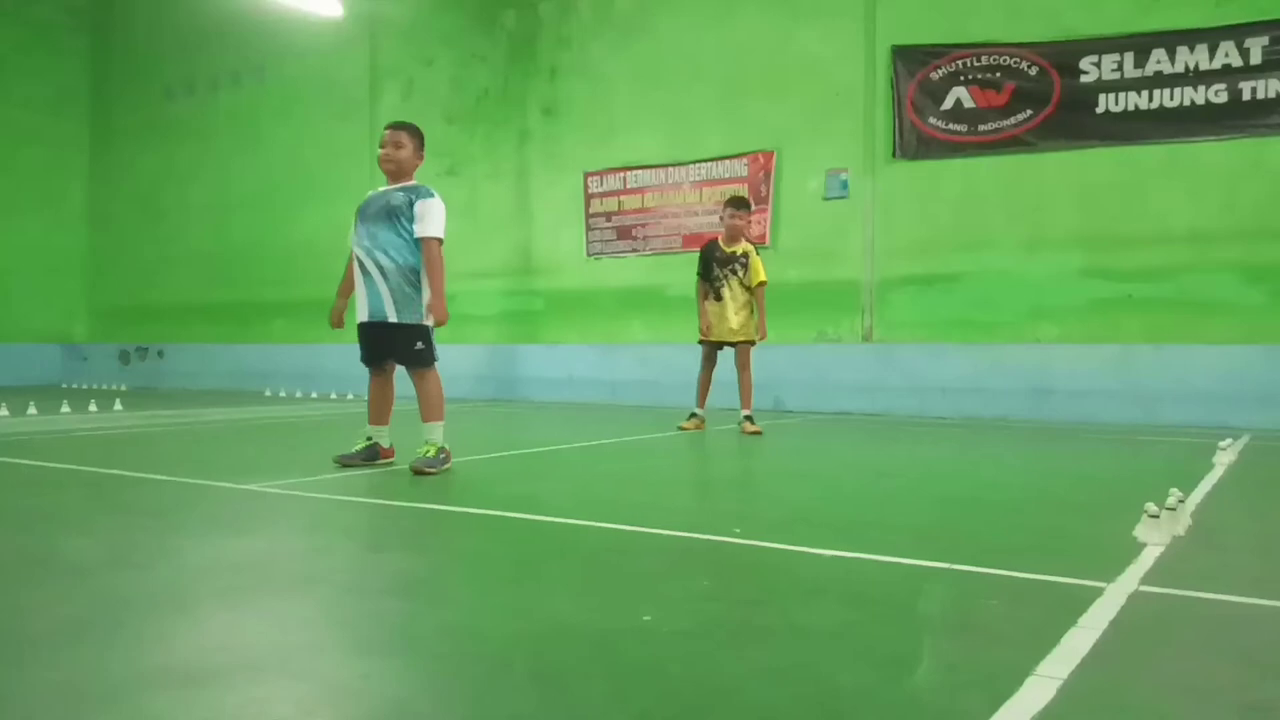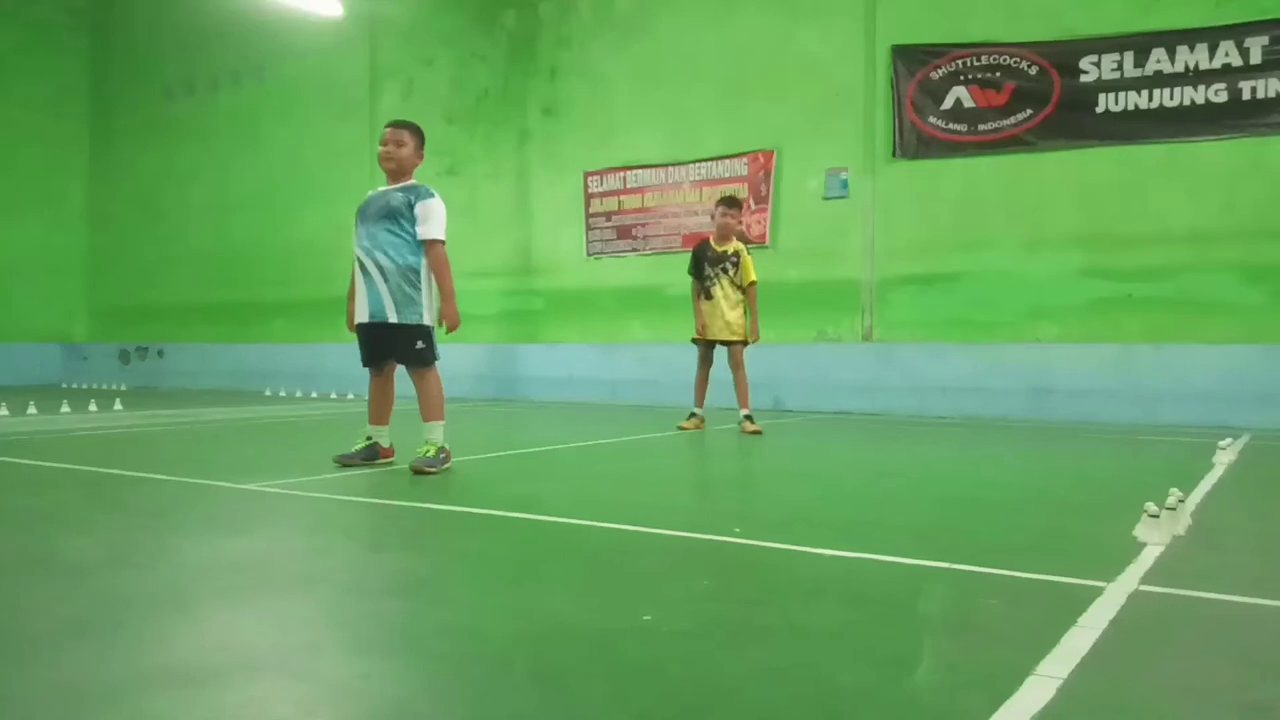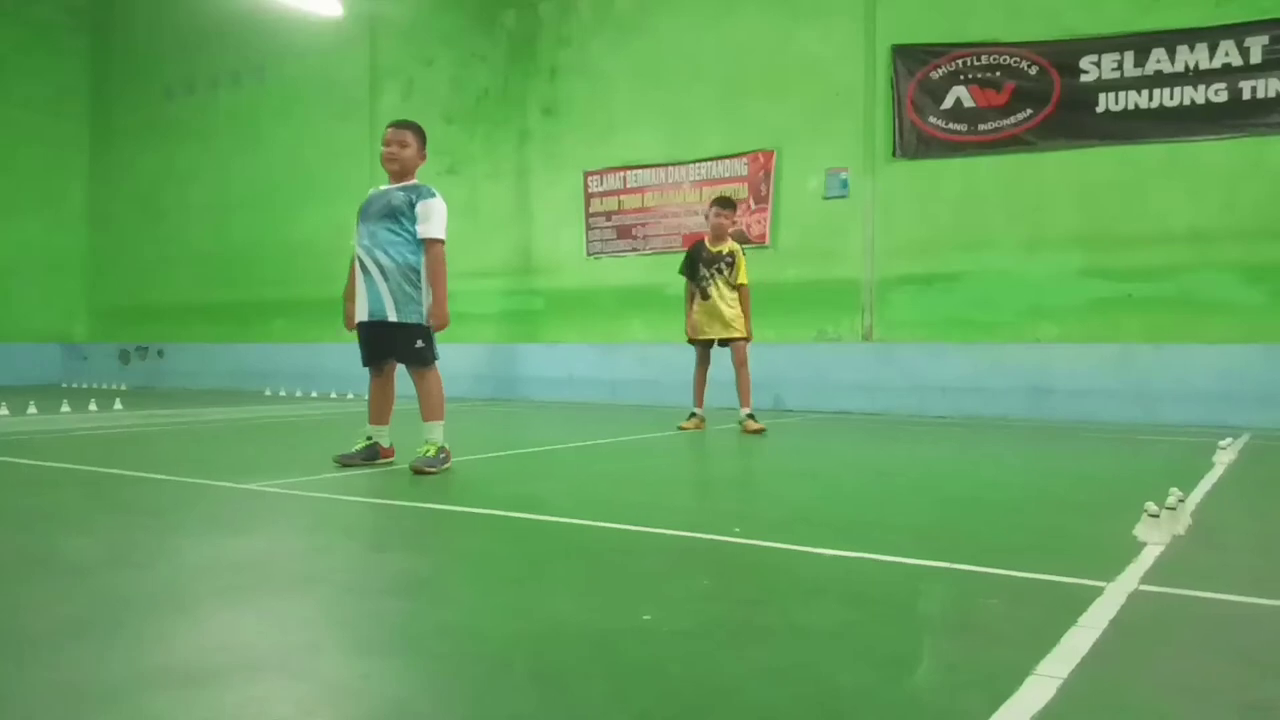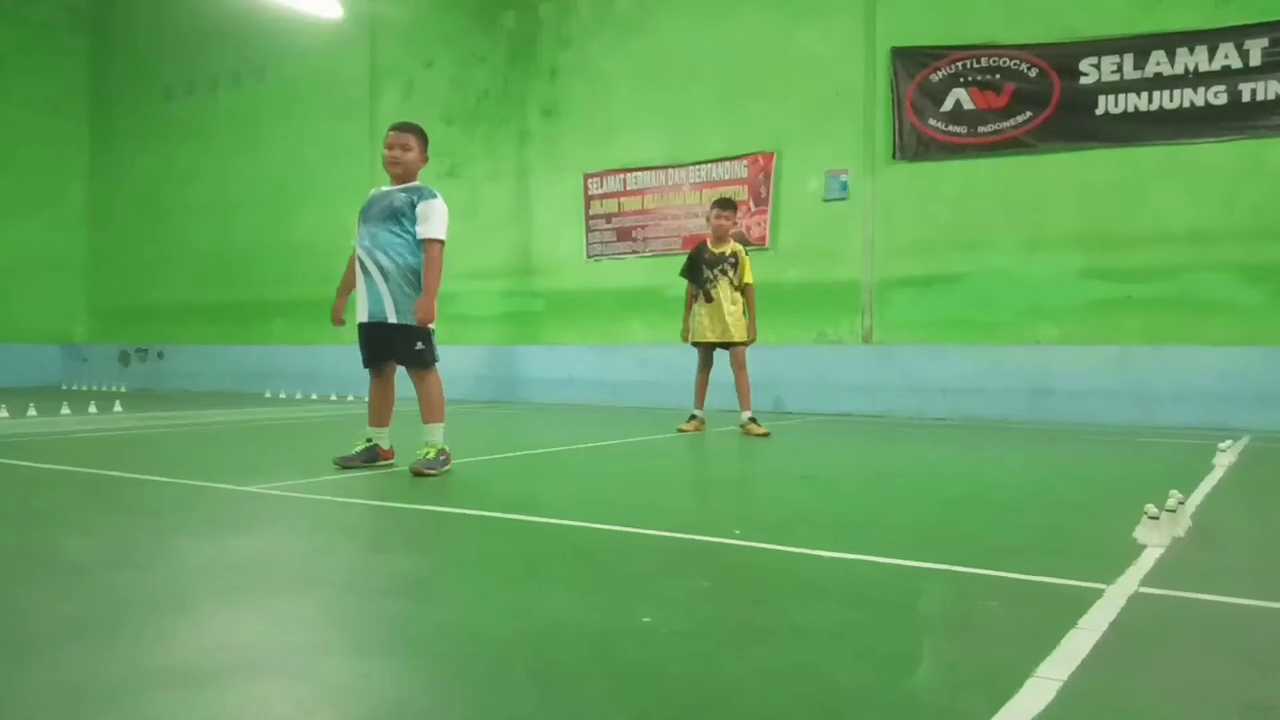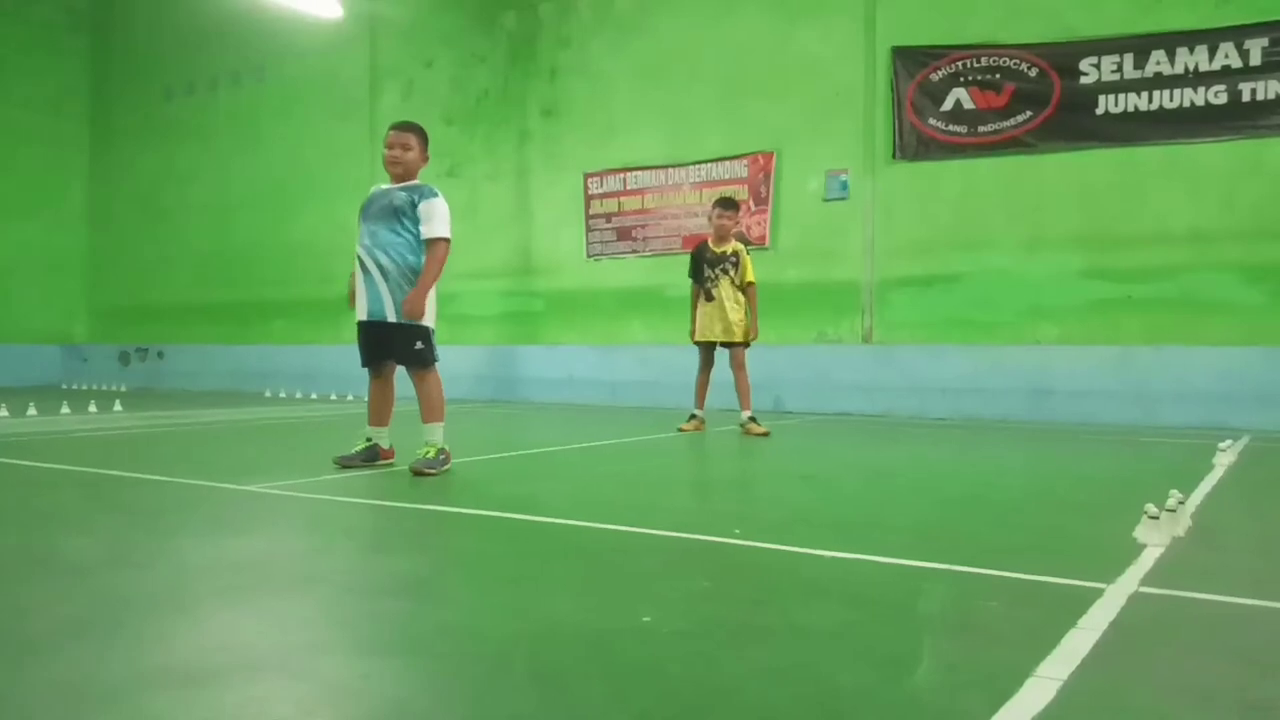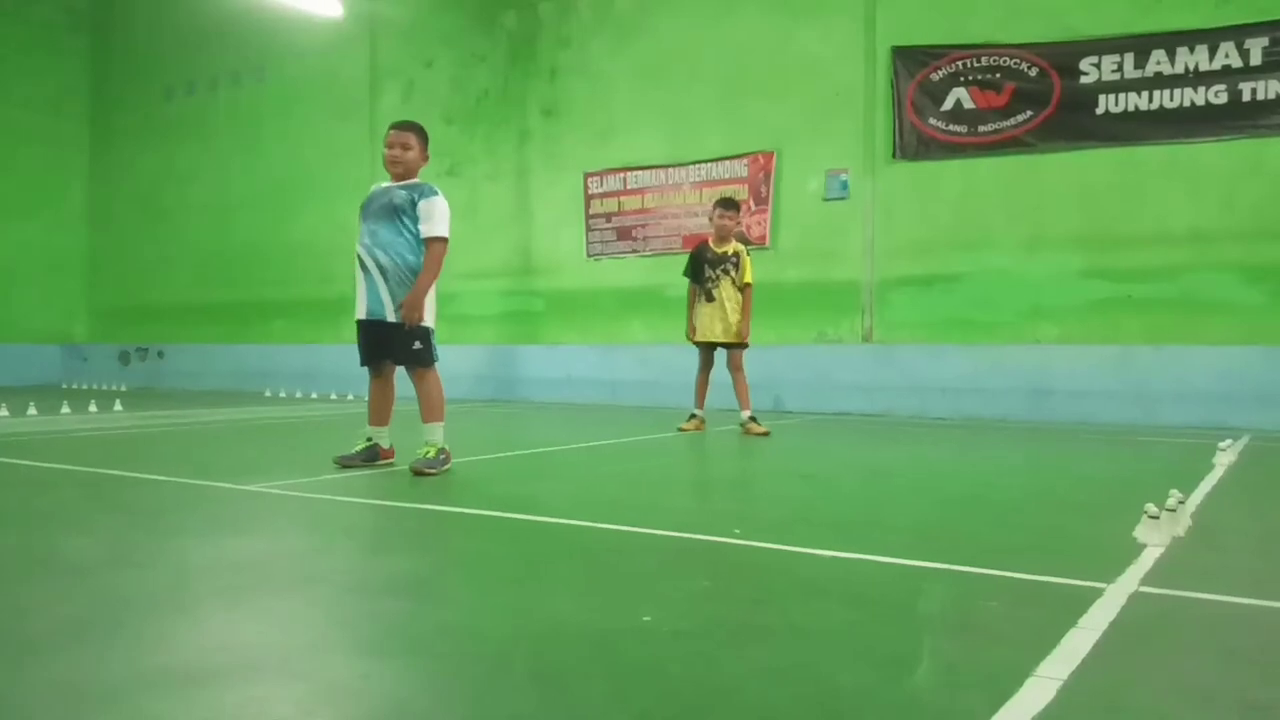
dt=0.2s
person 1, frame 1
left shoulder: (423, 198)
right shoulder: (368, 202)
left elbow: (431, 248)
right elbow: (356, 254)
left wrist: (438, 297)
right wrist: (341, 298)
left hip: (408, 305)
right hip: (371, 306)
left knee: (422, 368)
right knee: (378, 369)
left ankle: (436, 445)
right ankle: (378, 442)
person 1, frame 2
left shoulder: (424, 198)
right shoulder: (369, 201)
left elbow: (435, 250)
left wrist: (448, 301)
right wrist: (352, 302)
left hip: (409, 304)
right hip: (371, 307)
left knee: (422, 368)
right knee: (379, 370)
left ankle: (436, 445)
right ankle: (378, 442)
person 1, frame 3
left shoulder: (425, 197)
right shoulder: (371, 199)
left elbow: (434, 250)
left wrist: (440, 301)
right wrist: (349, 300)
left hip: (409, 304)
right hip: (371, 306)
left knee: (422, 367)
right knee: (379, 369)
left ankle: (436, 444)
right ankle: (378, 442)
person 1, frame 4
left shoulder: (427, 199)
right shoulder: (373, 200)
left elbow: (433, 250)
right elbow: (359, 252)
left wrist: (428, 298)
right wrist: (342, 294)
left hip: (408, 305)
right hip: (372, 307)
left knee: (422, 369)
right knee: (379, 371)
left ankle: (436, 447)
right ankle: (378, 444)
person 1, frame 5
left shoulder: (427, 197)
right shoulder: (374, 198)
left elbow: (438, 247)
left wrist: (420, 293)
right wrist: (354, 284)
left hip: (408, 304)
right hip: (371, 305)
left knee: (421, 368)
right knee: (378, 369)
left ankle: (436, 446)
right ankle: (378, 443)
person 1, frame 6
left shoulder: (427, 196)
right shoulder: (375, 195)
left elbow: (436, 247)
left wrist: (418, 294)
right wrist: (366, 291)
left hip: (406, 303)
right hip: (371, 304)
left knee: (421, 368)
right knee: (378, 369)
left ankle: (436, 445)
right ankle: (378, 442)
person 2, frame 1
left shoulder: (749, 251)
right shoulder: (709, 248)
left elbow: (758, 286)
right elbow: (701, 283)
left wrist: (762, 319)
right wrist: (702, 316)
left hip: (741, 317)
right hip: (714, 317)
left knee: (743, 364)
right knee: (707, 363)
left ankle: (746, 416)
right ankle: (698, 414)
person 2, frame 2
left shoulder: (740, 250)
right shoulder: (702, 248)
left elbow: (750, 285)
right elbow: (695, 284)
left wrist: (754, 319)
right wrist: (697, 315)
left hip: (733, 316)
right hip: (708, 316)
left knee: (737, 363)
right knee: (703, 363)
left ankle: (745, 415)
right ankle: (698, 414)
person 2, frame 3
left shoulder: (735, 250)
right shoulder: (696, 249)
left elbow: (742, 287)
right elbow: (689, 285)
left wrist: (748, 320)
right wrist: (688, 316)
left hip: (730, 314)
right hip: (703, 316)
left knee: (740, 361)
right knee: (701, 363)
left ankle: (746, 415)
right ankle: (697, 414)
person 2, frame 4
left shoulder: (738, 251)
right shoulder: (699, 251)
left elbow: (748, 287)
right elbow: (691, 287)
left wrist: (752, 321)
right wrist: (686, 320)
left hip: (733, 318)
right hip: (705, 318)
left knee: (739, 364)
right knee: (703, 365)
left ankle: (747, 418)
right ankle: (697, 416)
person 2, frame 5
left shoulder: (740, 250)
right shoulder: (700, 250)
left elbow: (750, 286)
right elbow: (695, 287)
left wrist: (753, 320)
right wrist: (693, 320)
left hip: (734, 318)
right hip: (707, 317)
left knee: (738, 364)
right knee: (704, 364)
left ankle: (747, 417)
right ankle: (697, 415)
person 2, frame 6
left shoulder: (740, 251)
right shoulder: (700, 250)
left elbow: (747, 288)
right elbow: (693, 286)
left wrist: (745, 321)
right wrist: (689, 319)
left hip: (732, 319)
right hip: (706, 318)
left knee: (736, 366)
right knee: (704, 365)
left ankle: (747, 417)
right ankle: (697, 415)
